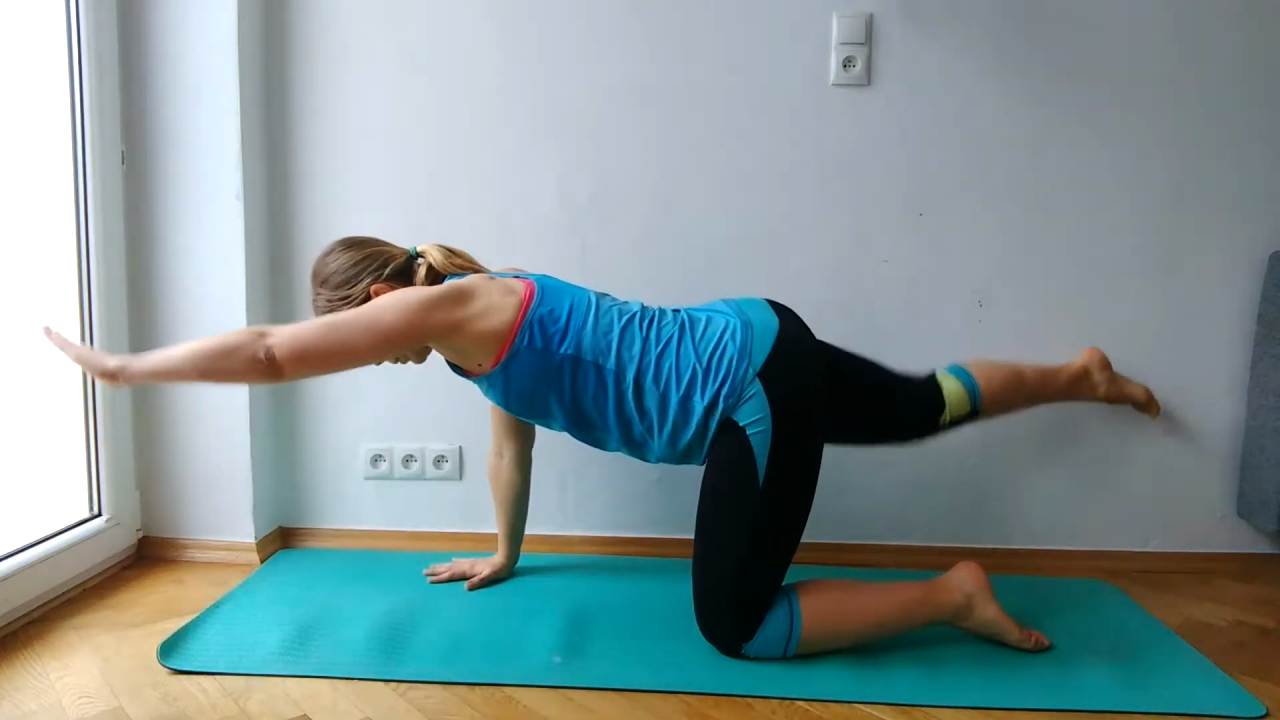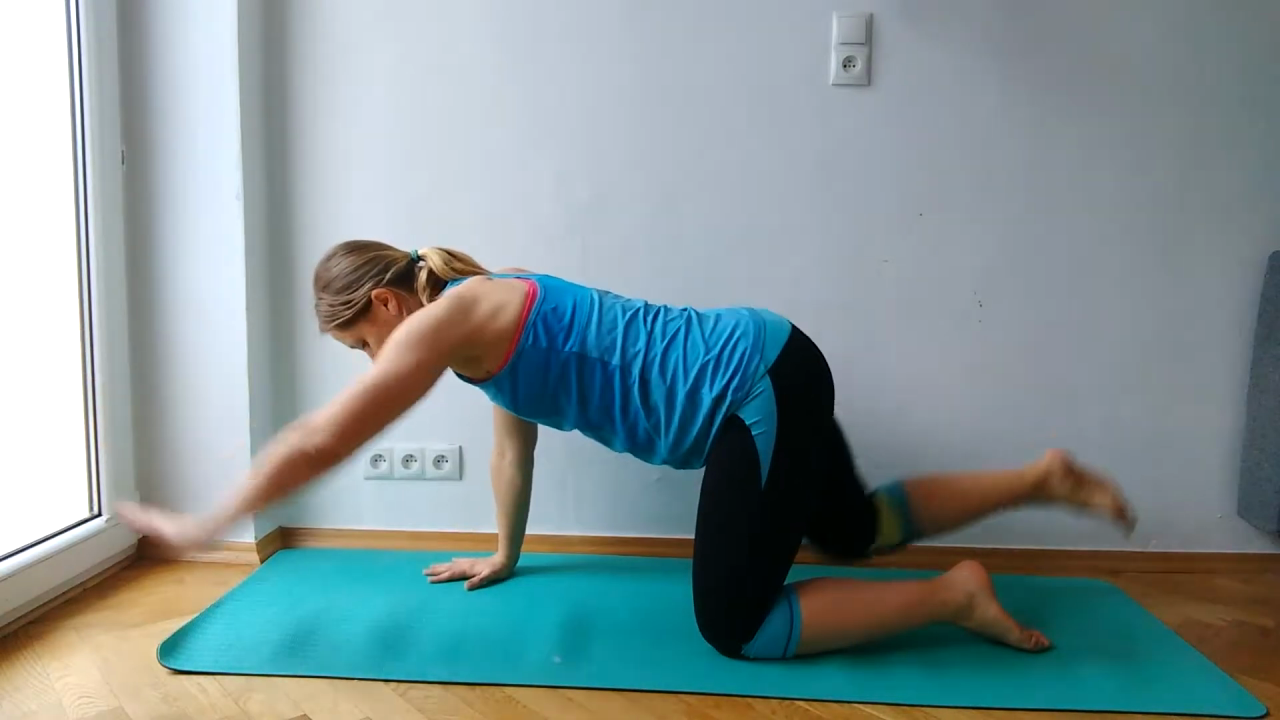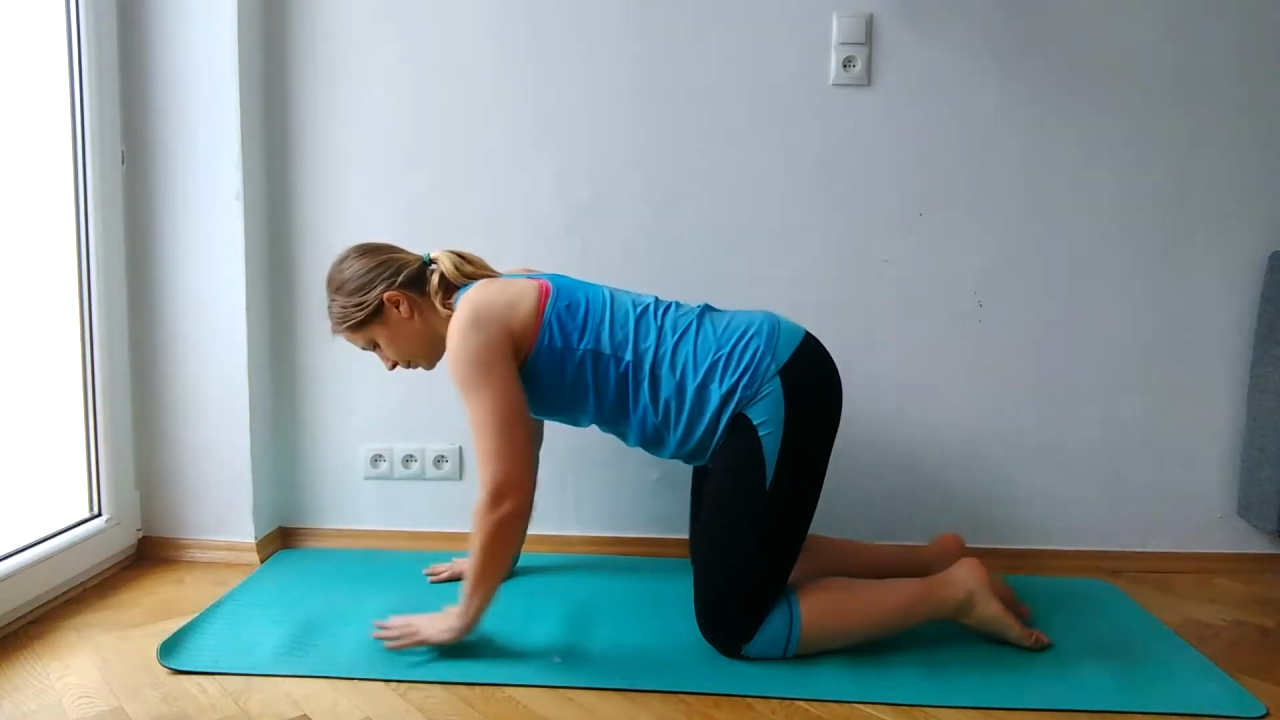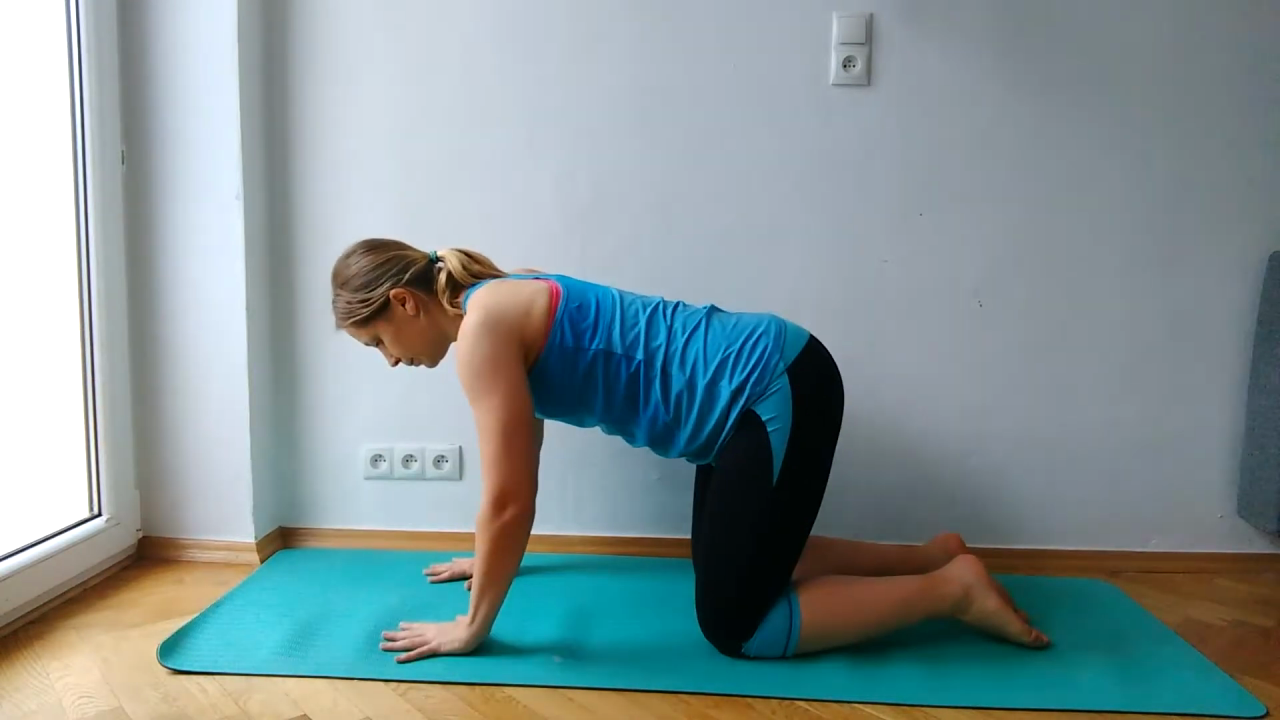
dt=0.3s
person 1, frame 1
left shoulder: (448, 306)
right shoulder: (481, 311)
left elbow: (268, 353)
right elbow: (511, 439)
left wrist: (122, 366)
right wrist: (501, 555)
left hip: (752, 387)
right hip: (757, 353)
left knee: (735, 624)
right knee: (919, 405)
left ankle: (952, 594)
right ankle: (1082, 375)
person 1, frame 2
left shoulder: (444, 321)
right shoulder: (478, 311)
left elbow: (323, 443)
right elbow: (515, 437)
left wrist: (209, 522)
right wrist: (501, 553)
left hip: (758, 388)
right hip: (761, 373)
left knee: (733, 622)
right knee: (851, 524)
left ankle: (955, 595)
right ankle: (1039, 479)
person 1, frame 3
left shoulder: (473, 325)
right shoulder: (501, 305)
left elbow: (503, 494)
right elbow: (526, 436)
left wrist: (460, 618)
right wrist: (496, 558)
left hip: (768, 390)
right hip: (763, 381)
left knee: (733, 624)
right knee: (746, 564)
left ankle: (954, 589)
right ankle: (938, 555)
person 1, frame 4
left shoulder: (481, 327)
right shoulder: (502, 305)
left elbow: (508, 498)
right elbow: (523, 452)
left wrist: (473, 626)
right wrist: (493, 558)
left hip: (776, 391)
right hip: (756, 387)
left knee: (733, 623)
right knee: (738, 565)
left ankle: (953, 589)
right ankle: (929, 557)
